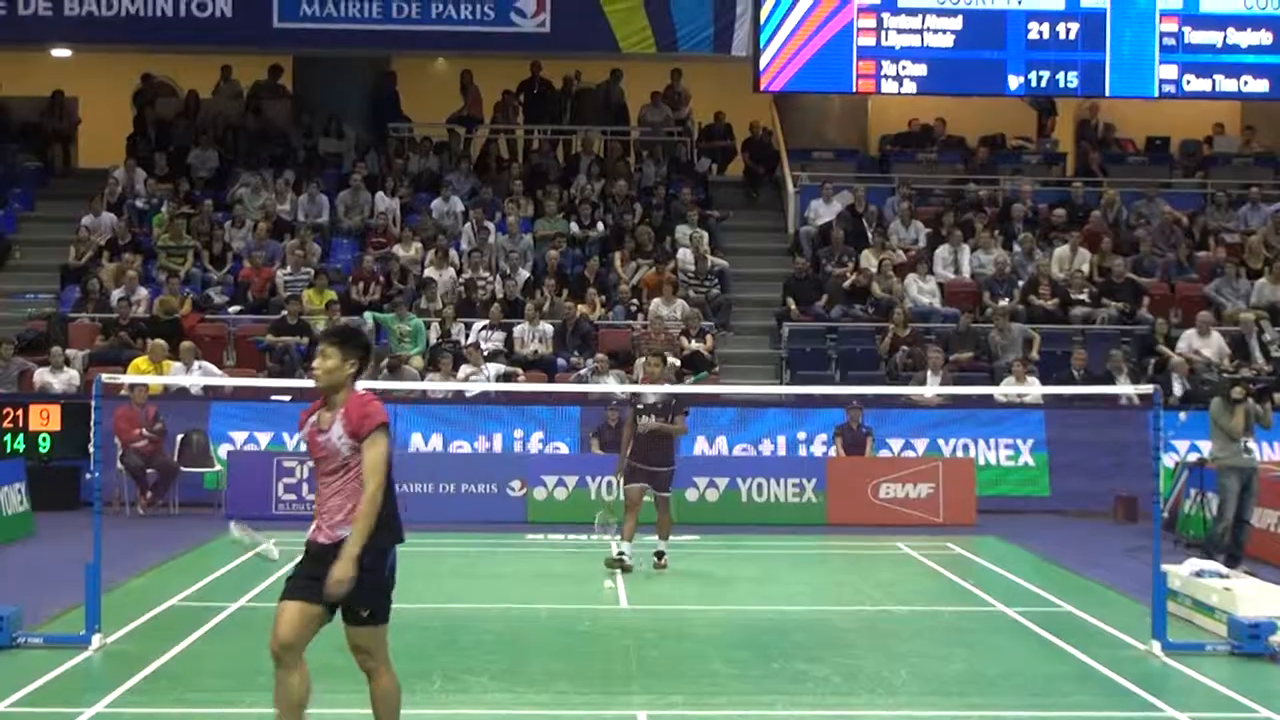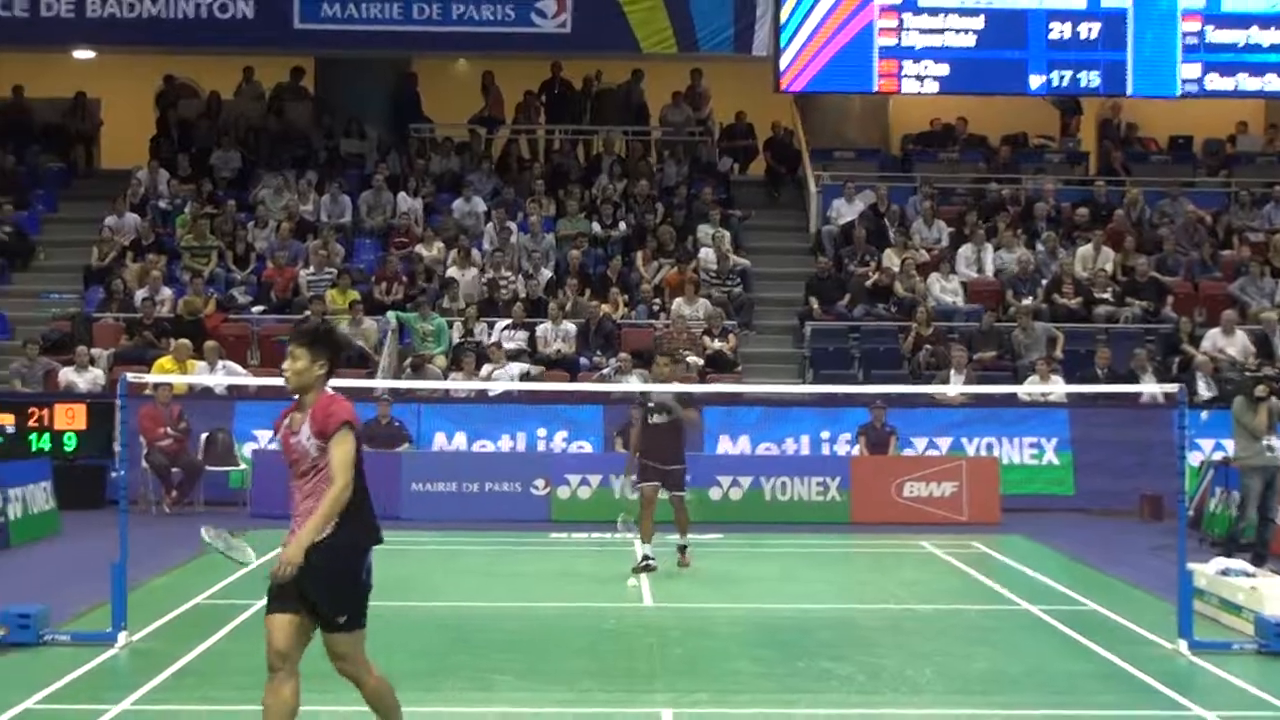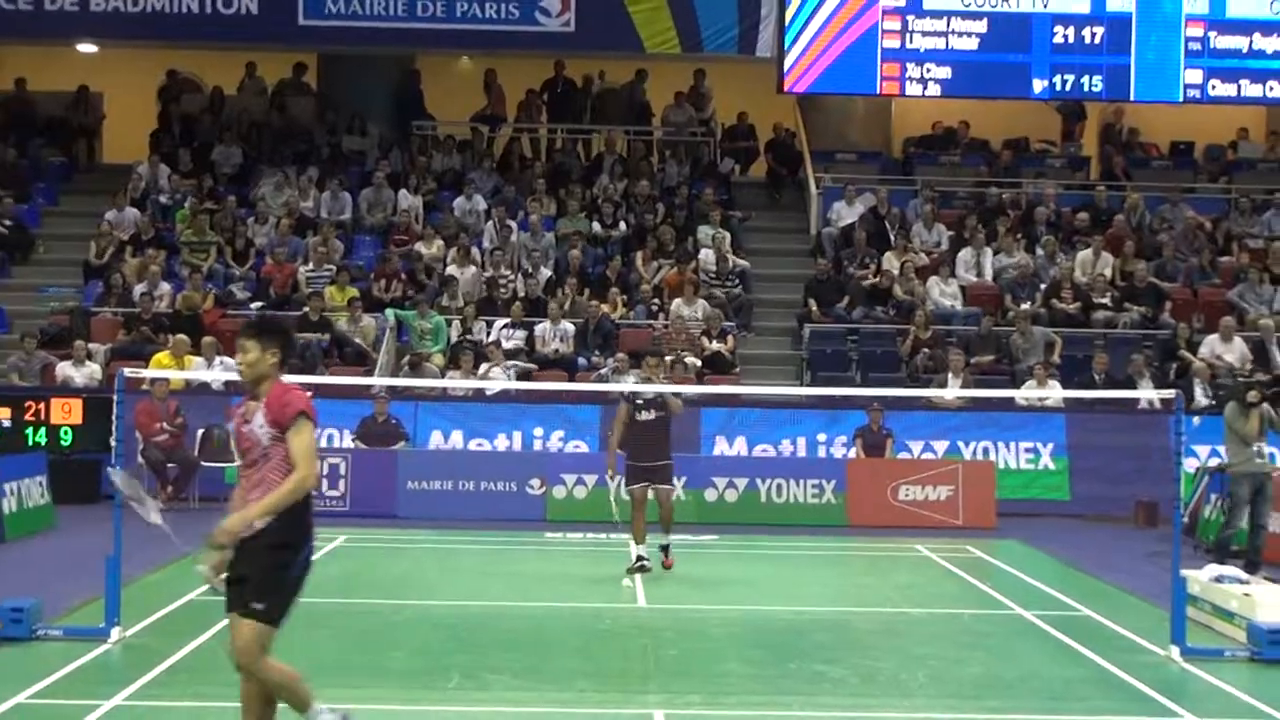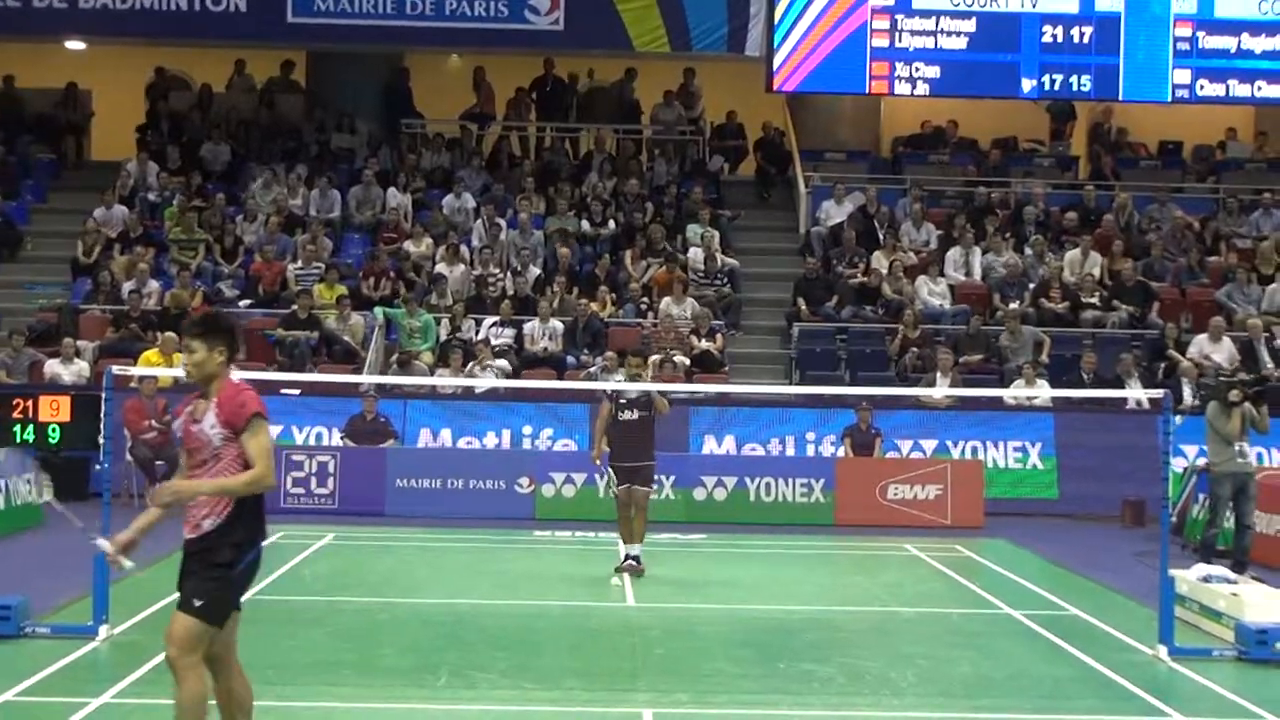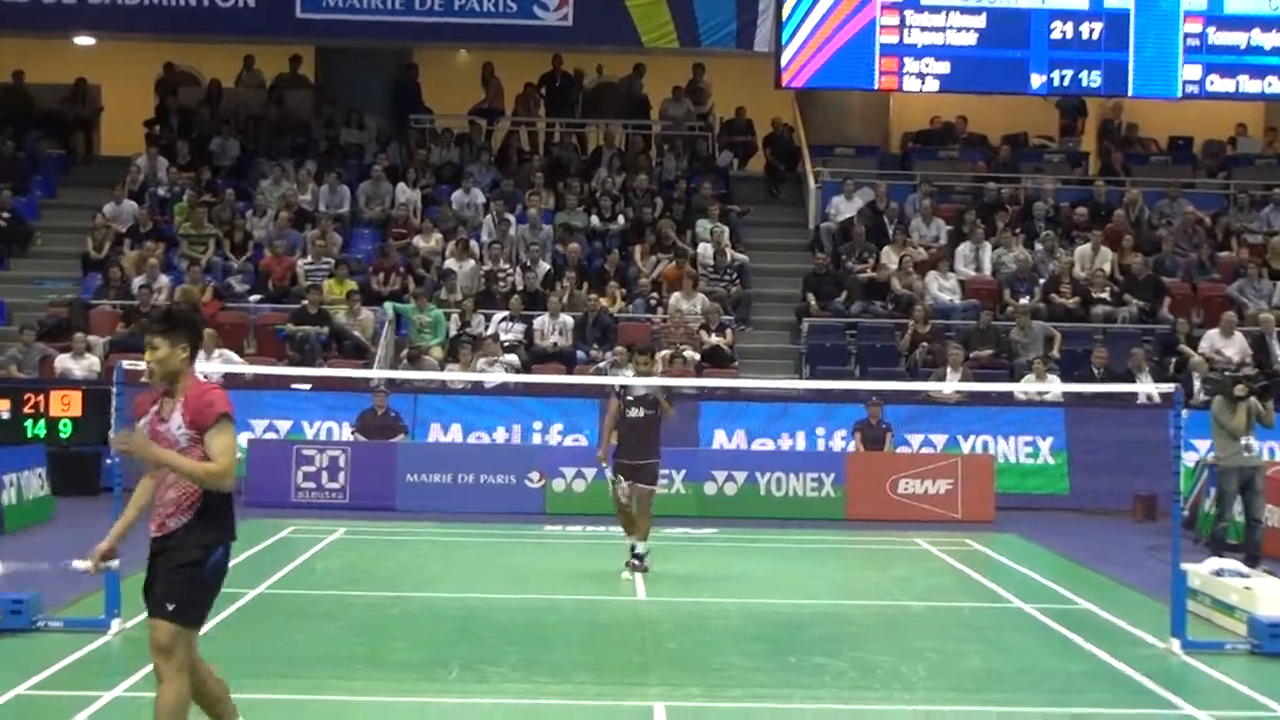
dt=0.2s
person 1, frame 1
left shoulder: (368, 411)
right shoulder: (311, 418)
left elbow: (374, 488)
left wrist: (349, 557)
left hip: (363, 552)
right hip: (321, 548)
left knee: (371, 658)
right knee: (284, 645)
person 1, frame 2
left shoulder: (336, 411)
right shoulder: (288, 420)
left elbow: (342, 486)
left wrist: (300, 542)
left hip: (339, 555)
right hip: (301, 554)
left knee: (349, 663)
right knee: (279, 659)
person 1, frame 3
left shoulder: (291, 403)
right shoulder: (244, 412)
left elbow: (305, 476)
left wrist: (242, 519)
right wrist: (227, 542)
left hip: (281, 546)
right hip: (248, 545)
left knee: (248, 657)
right knee: (245, 660)
person 1, frame 4
left shoulder: (243, 401)
right shoulder: (189, 411)
left elbow: (265, 475)
left wrist: (197, 488)
right wrist: (135, 530)
left hip: (230, 547)
right hip: (199, 545)
left knee: (181, 651)
right knee: (220, 660)
person 1, frame 5
left shoulder: (210, 400)
right shoulder: (152, 406)
left elbow: (225, 476)
left wrist: (155, 453)
right wrist: (114, 537)
left hip: (199, 545)
right hip: (164, 543)
left knee: (167, 657)
right knee: (185, 659)
person 2, frame 1
left shoulder: (674, 397)
right shoulder: (637, 394)
left elbow: (682, 428)
right elbow: (629, 427)
left wrist: (658, 425)
right wrist: (622, 458)
left hip: (663, 463)
right hip: (637, 461)
left knee: (662, 506)
right knee: (631, 504)
left ankle: (661, 551)
right ankle: (624, 554)
person 2, frame 2
right shoulder: (645, 394)
left elbow: (691, 419)
right elbow: (637, 427)
left wrist: (671, 404)
right wrist: (631, 458)
left hip: (674, 461)
right hip: (648, 459)
left knee: (678, 505)
right knee: (646, 503)
left ankle: (683, 545)
right ankle: (647, 556)
person 2, frame 3
left shoulder: (668, 390)
right shoulder: (631, 391)
left elbow: (678, 409)
right elbow: (620, 423)
right wrist: (612, 452)
left hip: (661, 458)
right hip: (636, 459)
left knee: (666, 504)
right knee: (638, 505)
left ankle: (665, 543)
right ankle: (641, 556)
person 2, frame 4
left shoulder: (652, 391)
right shoulder: (614, 391)
left elbow: (664, 410)
right elbow: (602, 419)
right wrist: (597, 446)
left hip: (644, 459)
right hip: (618, 458)
left knee: (640, 506)
right knee: (623, 507)
left ankle: (637, 557)
right ankle: (629, 555)
person 2, frame 5
left shoulder: (660, 389)
right shoulder: (622, 386)
left elbow: (671, 416)
right elbow: (610, 416)
left wrist: (659, 396)
right wrist: (604, 446)
left hip: (649, 456)
right hip: (623, 455)
left knee: (643, 504)
right knee: (621, 504)
left ankle: (639, 554)
right ankle: (636, 546)
person 3, frame 1
left shoulder: (1250, 402)
right shoulder: (1218, 404)
left elbow: (1267, 424)
right elbow: (1235, 431)
left wrist: (1266, 402)
right wrist: (1239, 404)
left hip: (1251, 466)
right hip: (1229, 466)
left knee: (1244, 519)
right knee: (1226, 517)
left ankle: (1233, 562)
right ankle: (1210, 560)
person 3, frame 2
right shoulder: (1241, 402)
right elbow: (1258, 429)
right wrist: (1262, 402)
right hip: (1251, 465)
right knee: (1247, 517)
left ankle: (1259, 560)
right ankle: (1226, 557)
person 3, frame 3
left shoulder: (1263, 407)
right shoulder: (1233, 408)
right elbow: (1250, 435)
right wrist: (1254, 408)
left hip: (1264, 471)
right hip: (1242, 472)
left knee: (1260, 524)
right knee: (1234, 523)
left ankle: (1253, 567)
right ankle: (1218, 565)
person 3, frame 4
left shoulder: (1246, 406)
right shoulder: (1215, 408)
left elbow: (1264, 428)
right elbow: (1232, 434)
left wrist: (1262, 405)
right wrist: (1236, 407)
left hip: (1246, 471)
right hip: (1223, 472)
left knee: (1246, 524)
right knee: (1216, 523)
left ankle: (1240, 568)
person 3, frame 5
left shoulder: (1251, 401)
right shoulder: (1220, 402)
left elbow: (1269, 423)
right elbow: (1237, 429)
left wrist: (1267, 400)
right wrist: (1241, 402)
left hip: (1253, 465)
right hip: (1229, 466)
left knee: (1256, 518)
right knee: (1224, 517)
left ankle: (1252, 562)
